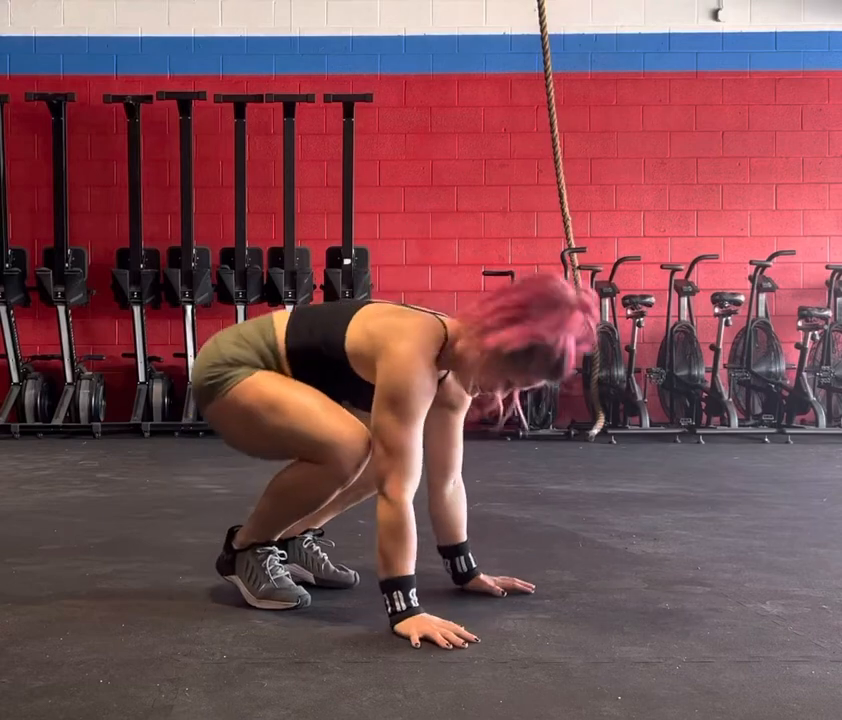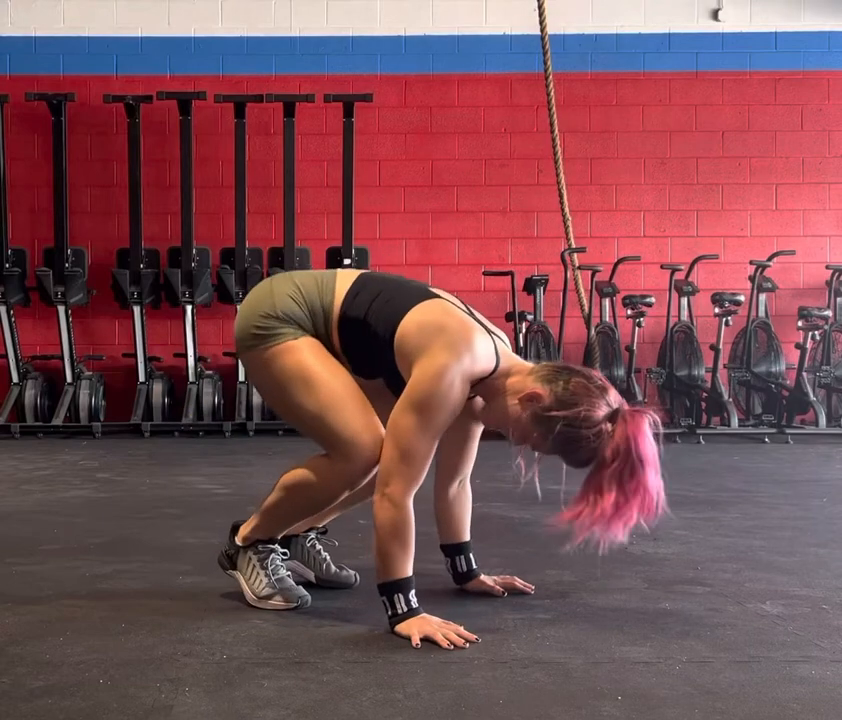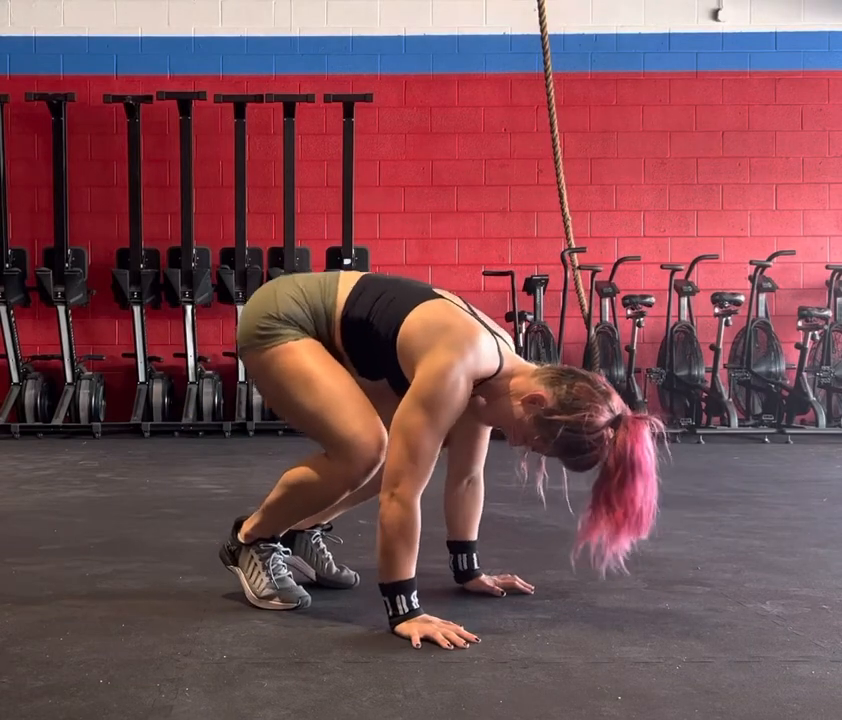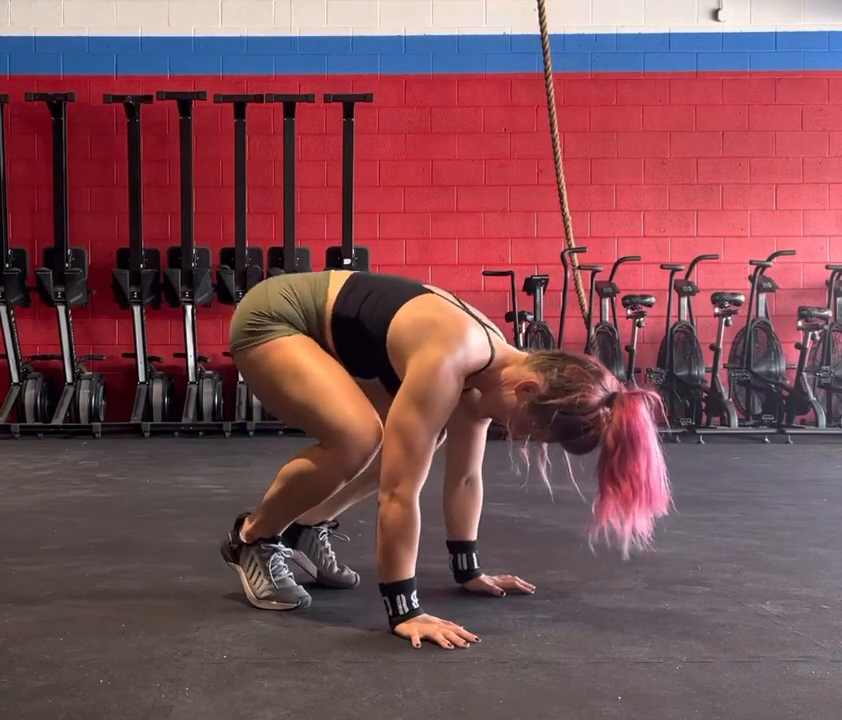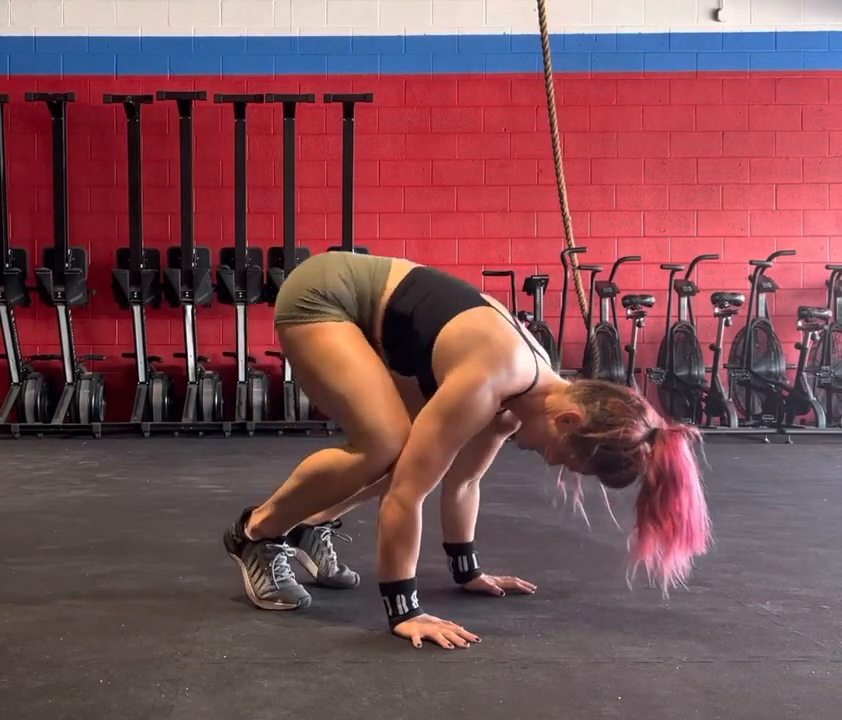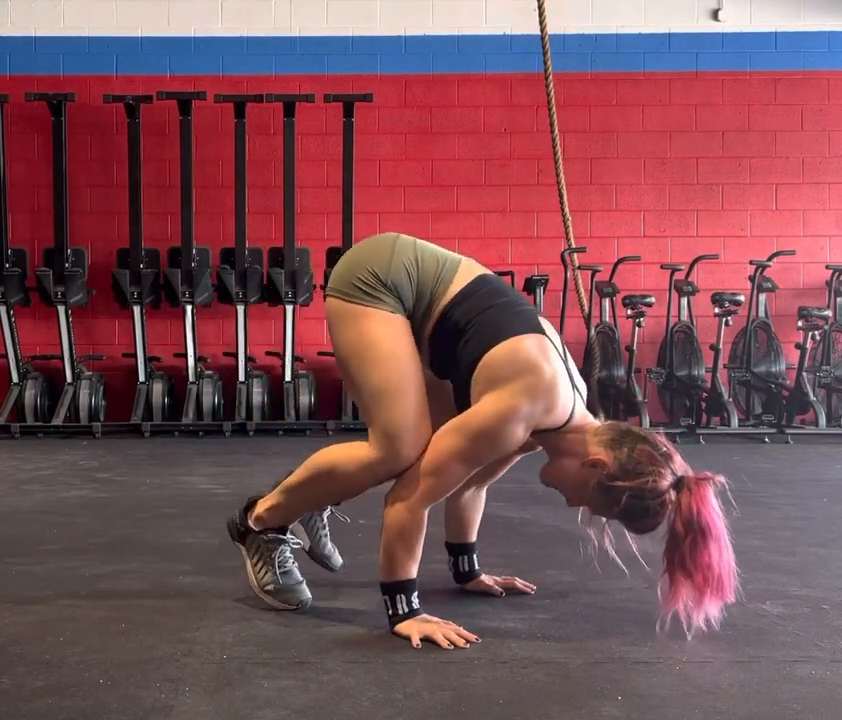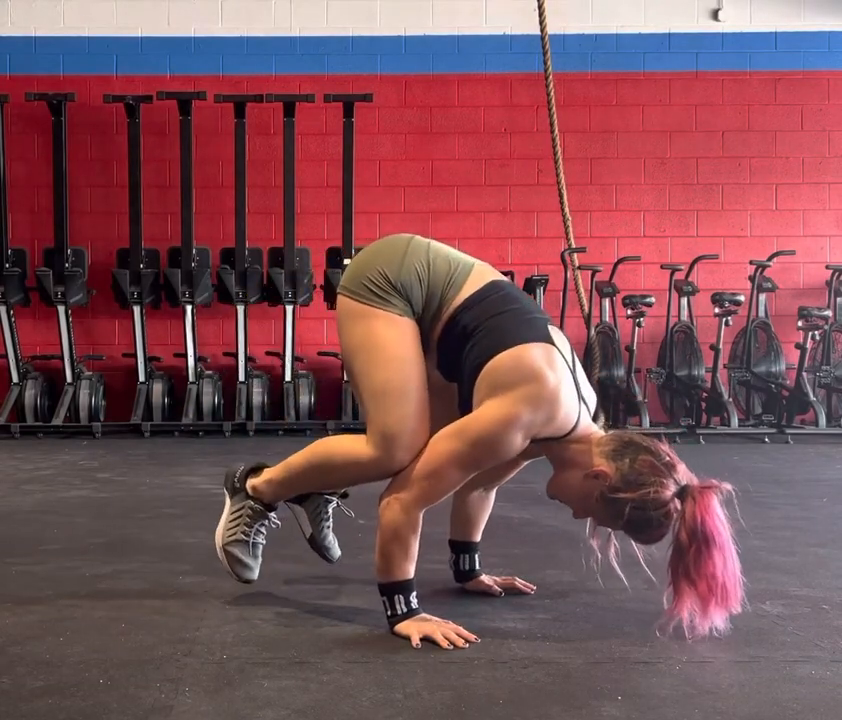
dt=0.7s
person 1, frame 1
left shoulder: (453, 364)
right shoulder: (415, 359)
left elbow: (445, 479)
right elbow: (393, 490)
left wrist: (466, 572)
right wrist: (405, 610)
left hip: (276, 371)
right hip: (230, 368)
left knee: (378, 447)
right knee: (351, 451)
left ankle: (293, 540)
right ankle: (248, 550)
person 1, frame 2
left shoulder: (495, 368)
right shoulder: (453, 369)
left elbow: (453, 479)
right elbow: (395, 492)
left wrist: (466, 570)
right wrist: (404, 609)
left hip: (324, 321)
right hip: (278, 315)
left knee: (402, 451)
right knee: (362, 451)
left ankle: (296, 536)
right ankle: (248, 543)
person 1, frame 3
left shoulder: (498, 369)
right shoulder: (456, 368)
left elbow: (466, 475)
right elbow: (401, 490)
left wrist: (468, 570)
right wrist: (405, 612)
left hip: (327, 332)
right hip: (280, 319)
left knee: (422, 443)
right knee: (364, 450)
left ankle: (302, 532)
right ankle: (251, 539)
person 1, frame 4
left shoulder: (490, 364)
right shoulder: (447, 362)
left elbow: (465, 475)
right elbow: (400, 490)
left wrist: (468, 569)
right wrist: (404, 610)
left hip: (323, 329)
right hip: (273, 318)
left knee: (421, 436)
right knee: (357, 440)
left ankle: (306, 527)
right ankle: (252, 538)
person 1, frame 5
left shoulder: (531, 389)
right shoulder: (490, 380)
left elbow: (459, 475)
right elbow: (405, 489)
left wrist: (468, 570)
right wrist: (404, 611)
left hip: (365, 305)
right hip: (322, 294)
left knee: (423, 448)
right knee: (386, 447)
left ankle: (311, 526)
right ankle: (257, 534)
person 1, frame 6
left shoulder: (564, 413)
right shoulder: (526, 407)
left elbow: (470, 477)
right elbow: (413, 494)
left wrist: (466, 569)
right wrist: (404, 610)
left hip: (416, 280)
right hip: (380, 273)
left knee: (432, 450)
right knee: (400, 452)
left ankle: (307, 507)
right ankle: (261, 522)
person 1, frame 7
left shoulder: (576, 420)
right shoulder: (529, 415)
left elbow: (478, 478)
right elbow: (406, 495)
left wrist: (468, 568)
right wrist: (403, 610)
left hip: (432, 283)
right hip: (392, 275)
left knee: (442, 451)
right knee: (397, 453)
left ankle: (315, 492)
right ankle: (256, 492)
